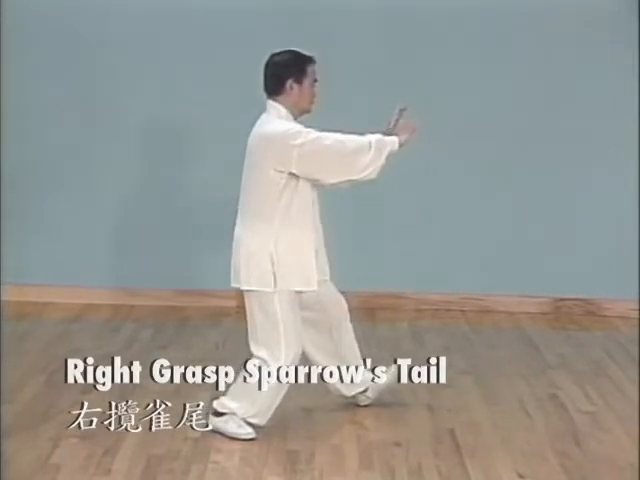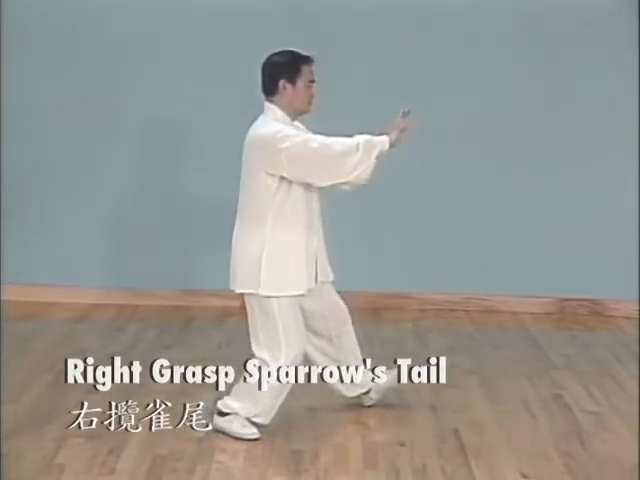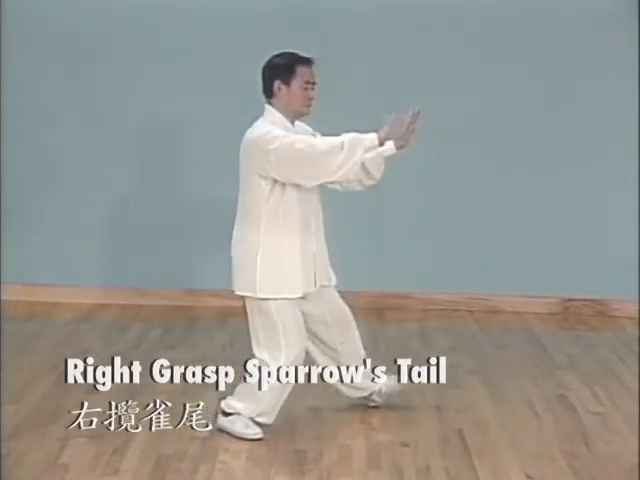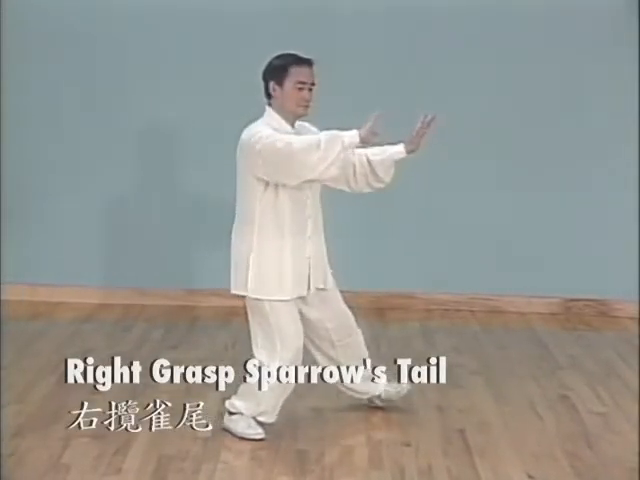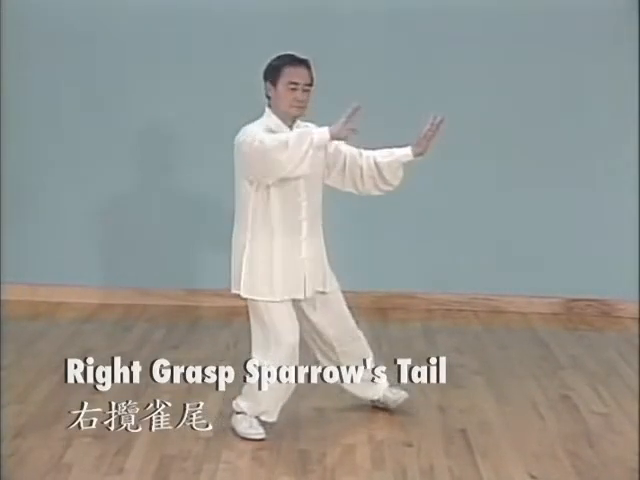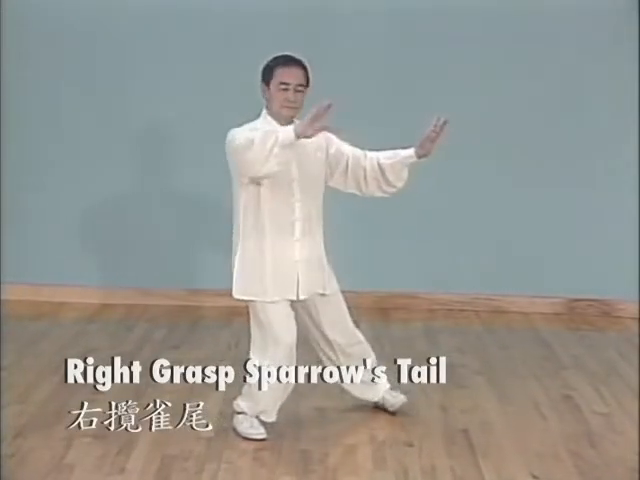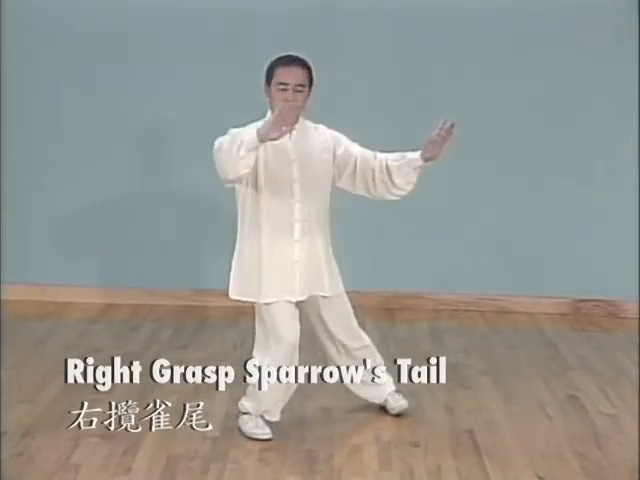
dt=0.3s
person 1, frame 1
left shoulder: (285, 132)
right shoulder: (277, 134)
left elbow: (332, 159)
right elbow: (338, 155)
left wrist: (383, 140)
right wrist: (392, 141)
left hip: (293, 256)
right hip: (270, 260)
left knee: (330, 315)
right knee: (280, 351)
left ankle: (359, 385)
right ankle: (229, 412)
person 1, frame 2
left shoulder: (289, 132)
right shoulder: (270, 137)
left elbow: (330, 162)
right elbow: (331, 159)
left wrist: (381, 142)
right wrist: (384, 141)
left hip: (296, 259)
right hip: (270, 263)
left knee: (331, 320)
right knee: (283, 351)
left ankle: (360, 385)
right ankle: (234, 412)
person 1, frame 3
left shoulder: (299, 134)
right shoulder: (263, 138)
left elbow: (342, 166)
right elbow: (324, 158)
left wrist: (393, 146)
right wrist: (375, 139)
left hip: (301, 259)
right hip: (269, 263)
left knee: (333, 323)
right knee: (284, 349)
left ankle: (365, 386)
right ankle: (237, 411)
person 1, frame 4
left shoulder: (305, 134)
right shoulder: (258, 139)
left elbow: (351, 167)
right elbow: (300, 157)
left wrist: (403, 149)
right wrist: (355, 137)
left hip: (305, 261)
right hip: (268, 263)
left knee: (336, 326)
right knee: (283, 347)
left ankle: (368, 387)
right ankle: (241, 411)
person 1, frame 5
left shoulder: (313, 138)
right shoulder: (251, 139)
left elbow: (359, 167)
right elbow: (280, 154)
left wrist: (411, 152)
right wrist: (328, 135)
left hip: (308, 261)
right hip: (267, 263)
left knee: (338, 331)
right knee: (280, 345)
left ankle: (373, 388)
right ankle: (248, 411)
person 1, frame 6
left shoulder: (319, 142)
right shoulder: (243, 137)
left elbow: (364, 168)
right elbow: (253, 155)
left wrist: (414, 154)
right wrist: (295, 133)
left hip: (309, 262)
right hip: (266, 264)
left knee: (339, 332)
right knee: (278, 344)
left ankle: (374, 389)
right ankle: (249, 410)
person 1, frame 7
left shoulder: (327, 141)
right shoulder: (251, 140)
left elbow: (374, 171)
right elbow: (228, 161)
left wrist: (421, 157)
right wrist: (261, 135)
left hip: (316, 261)
right hip: (269, 263)
left knee: (345, 332)
right knee: (280, 343)
left ankle: (381, 390)
right ankle: (254, 410)
